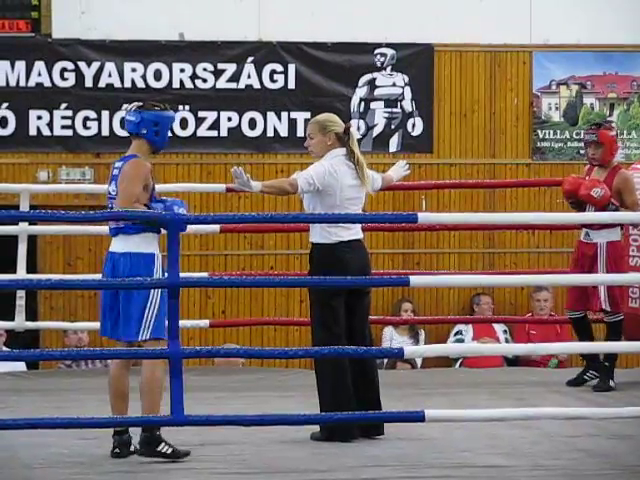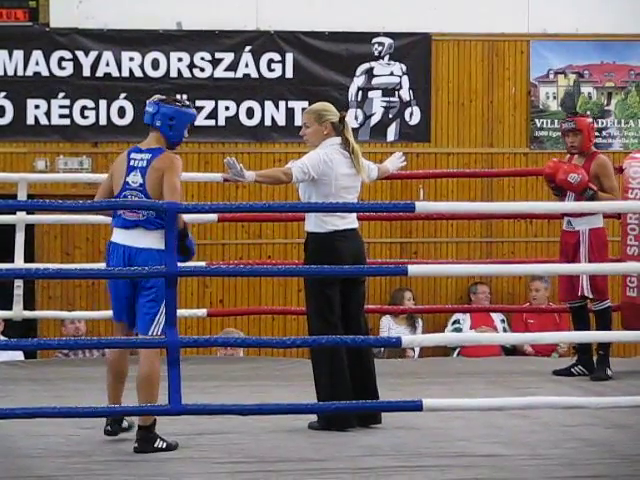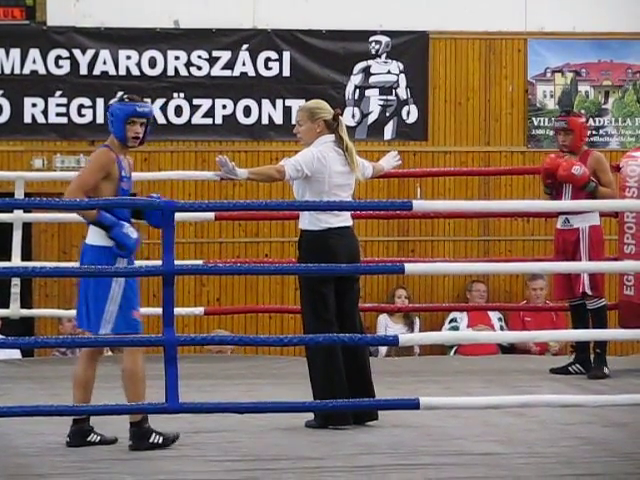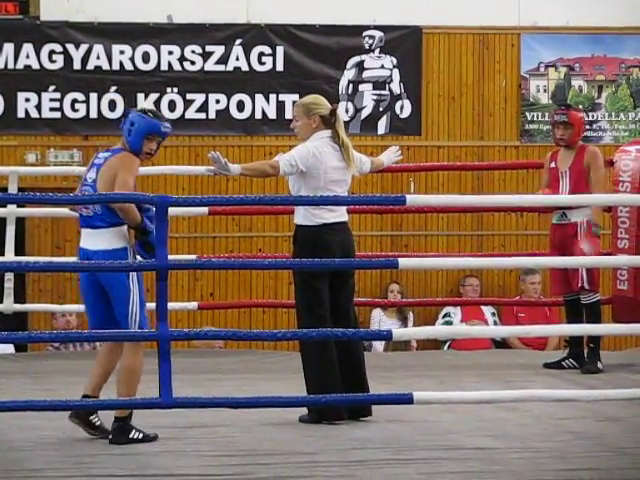
dt=0.7s
person 1, frame 1
left shoulder: (121, 164)
right shoulder: (140, 165)
right elbow: (125, 209)
left wrist: (157, 209)
right wrist: (164, 215)
left hip: (117, 257)
right hip: (141, 259)
left knee: (122, 351)
right knee: (153, 348)
left ankle: (120, 437)
right ankle: (150, 436)
person 1, frame 2
left shoulder: (123, 158)
right shoulder: (170, 160)
left elbow: (98, 204)
right elbow: (172, 208)
right wrist: (185, 236)
left hip: (120, 250)
right hip: (153, 255)
left knee: (125, 333)
right knee: (151, 344)
left ankle: (114, 416)
right ankle: (146, 433)
person 1, frame 3
left shoulder: (123, 160)
right shoulder: (105, 156)
right elbow: (72, 196)
left wrist: (140, 212)
right wrist: (108, 224)
left hip: (102, 252)
right hip: (108, 254)
left knee: (93, 343)
right knee: (129, 340)
left ankle: (79, 427)
right ankle: (139, 429)
person 1, frame 4
left shoulder: (99, 158)
right shoulder: (127, 160)
left elbow: (76, 202)
right elbow: (122, 203)
right wrist: (144, 231)
left hip: (87, 251)
right hip: (114, 254)
left knee: (115, 335)
right knee: (135, 338)
left ankle: (86, 404)
right ankle: (122, 425)
person 2, frame 1
left shoulder: (325, 169)
right shoulder: (357, 168)
left elbow: (291, 185)
right elbow: (382, 181)
left wrist: (255, 186)
right wrist: (395, 173)
left hip: (329, 258)
right hip: (357, 255)
left knee: (330, 340)
right knee: (359, 336)
left ankle: (339, 425)
right ankle: (368, 420)
person 2, frame 2
left shoulder: (320, 158)
right shoulder: (353, 158)
left elbow: (286, 174)
right elbow: (378, 171)
left wrist: (249, 176)
right wrist: (392, 164)
left hip: (325, 246)
right hip: (352, 244)
left knee: (326, 328)
right knee: (354, 325)
left ankle: (336, 414)
right ankle: (365, 409)
person 2, frame 3
left shoulder: (314, 155)
right shoulder: (347, 155)
left elbow: (279, 172)
right elbow: (372, 169)
left wrist: (241, 173)
right wrist: (386, 164)
left hip: (319, 244)
right hip: (347, 242)
left knee: (321, 326)
right knee: (349, 322)
left ankle: (333, 412)
right ankle: (361, 406)
person 2, frame 4
left shoulder: (309, 151)
right shoulder: (343, 151)
left elbow: (272, 167)
right elbow: (371, 164)
left wrist: (234, 169)
right wrist: (388, 158)
left hip: (313, 239)
right hip: (341, 237)
left knee: (315, 321)
right knee: (343, 318)
left ankle: (326, 407)
right ankle: (355, 402)
person 3, frame 1
right shoulder: (587, 172)
left wrist: (609, 205)
right wrist: (574, 201)
left hip: (608, 244)
right hip: (585, 243)
left knee: (611, 307)
right knee: (574, 307)
left ankle: (608, 371)
right ankle: (592, 363)
person 3, frame 2
left shoulder: (600, 161)
right shoulder: (568, 161)
left elbow: (615, 200)
left wrist: (587, 190)
right wrist: (555, 186)
left hip: (590, 231)
right hip: (569, 230)
left knee: (596, 293)
right knee: (573, 296)
left ankle: (603, 360)
right ankle: (584, 359)
person 3, frame 3
left shoulder: (595, 158)
right shoulder: (558, 161)
left elbow: (614, 196)
left wrist: (587, 183)
right wrist: (549, 183)
left hip: (587, 229)
right hip: (563, 229)
left knee: (592, 292)
right knee: (573, 295)
left ankle: (600, 359)
right ankle: (581, 358)
person 3, frame 4
left shoulder: (591, 154)
right shoulder: (551, 157)
left elbow: (598, 193)
right elbow: (546, 191)
left wrist: (593, 230)
left hip: (582, 224)
right hip: (558, 226)
left knee: (587, 288)
right knee: (567, 291)
left ankle: (594, 354)
right ankle: (575, 353)
